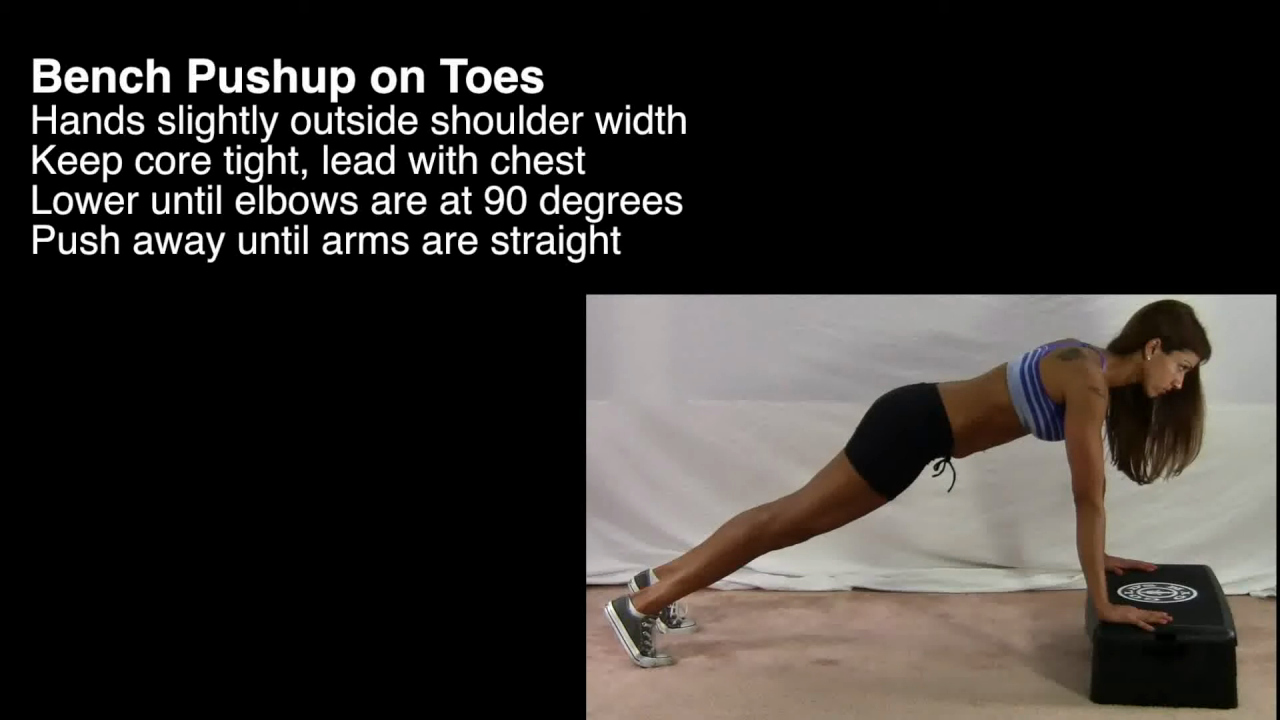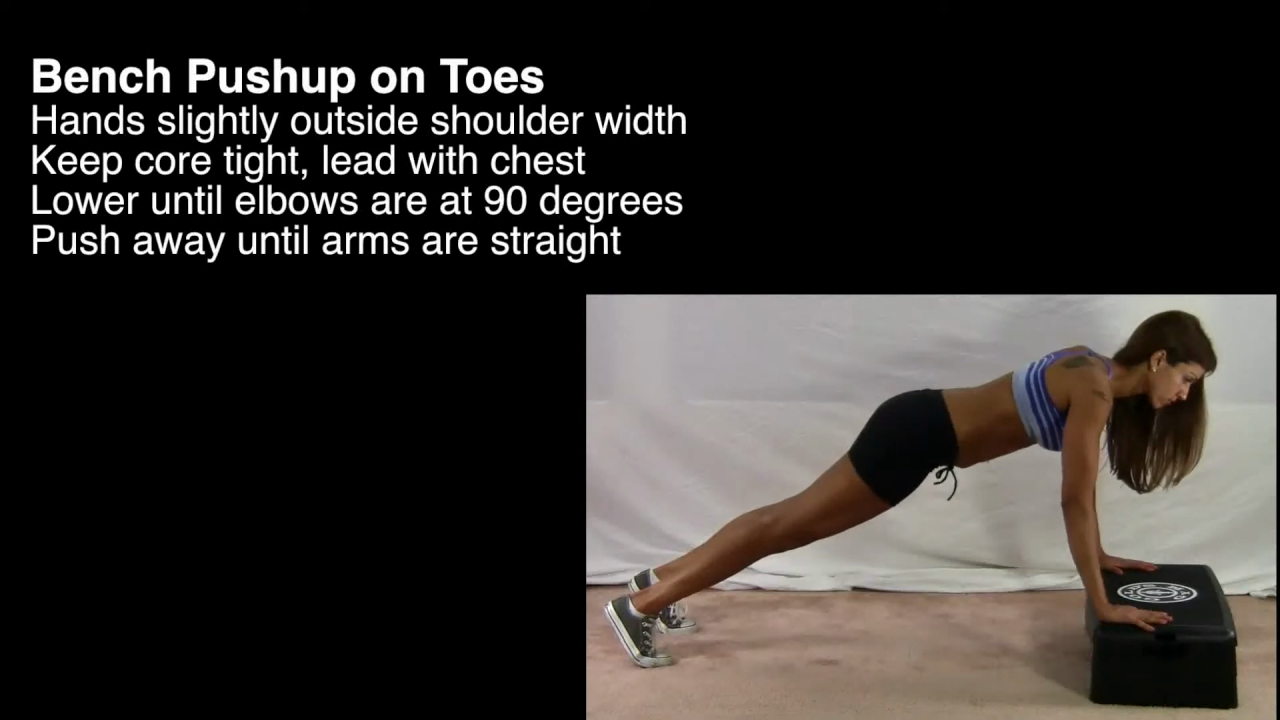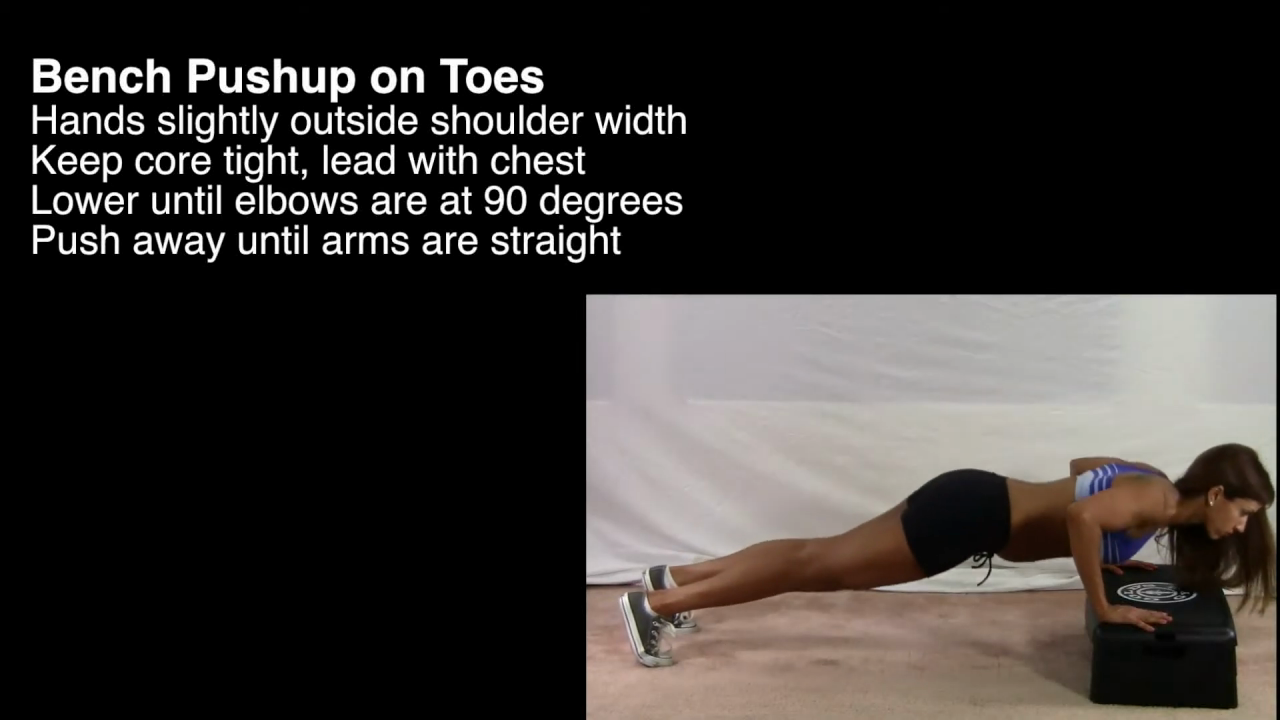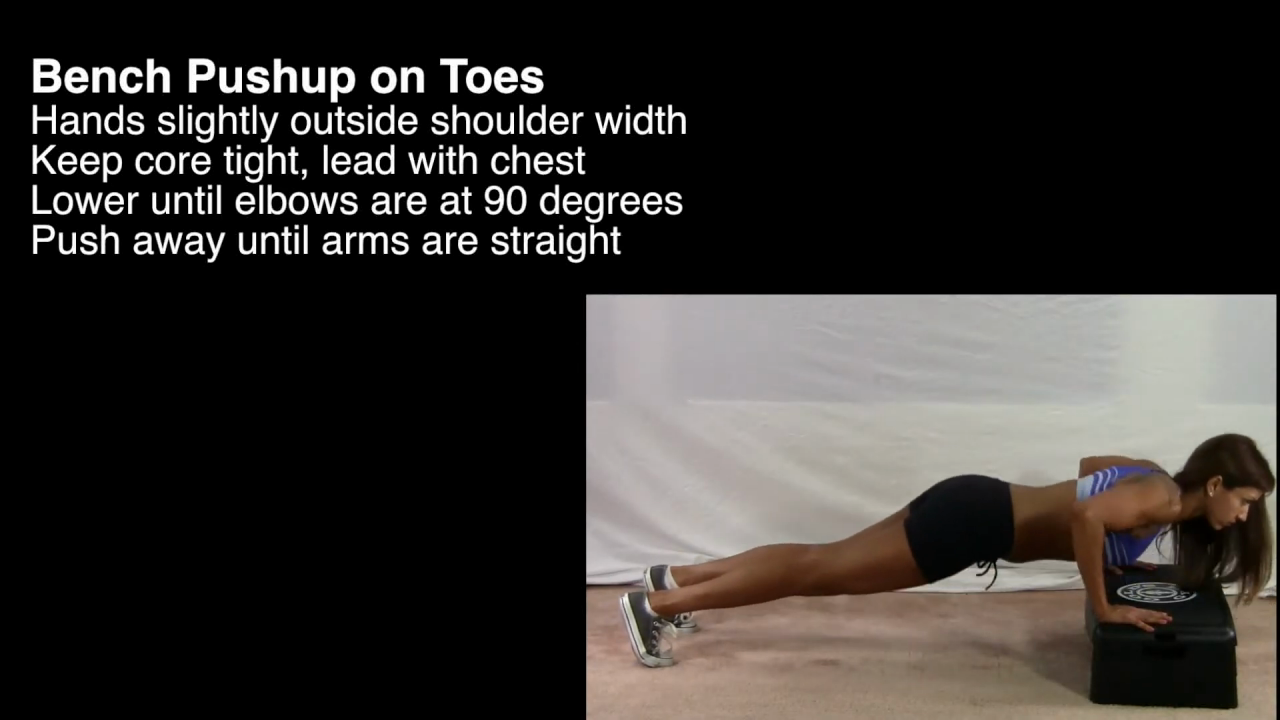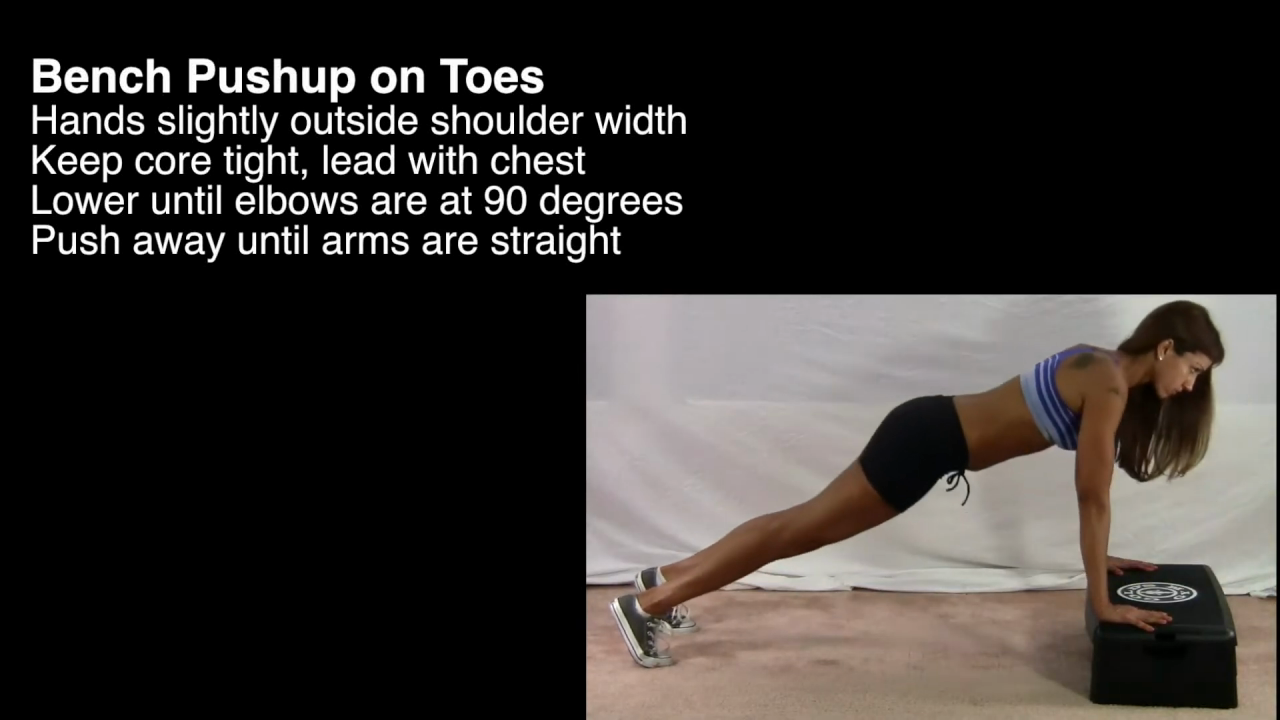
dt=0.7s
person 1, frame 1
left shoulder: (1095, 366)
right shoulder: (1090, 383)
left elbow: (1086, 487)
right elbow: (1089, 497)
left wrist: (1099, 557)
right wrist: (1103, 603)
left hip: (919, 418)
right hip: (913, 427)
left knee: (789, 515)
right knee: (788, 521)
left ankle: (658, 580)
right ankle: (640, 603)
person 1, frame 2
left shoulder: (1100, 374)
right shoulder: (1095, 391)
left elbow: (1078, 491)
right elbow: (1076, 502)
left wrist: (1099, 557)
right wrist: (1102, 604)
left hip: (924, 424)
right hip: (918, 435)
left knee: (789, 519)
right knee: (789, 525)
left ankle: (658, 582)
right ankle: (641, 604)
person 1, frame 3
left shoulder: (1153, 482)
right shoulder: (1155, 502)
right elbow: (1082, 517)
left wrist: (1109, 557)
right wrist: (1102, 607)
left hip: (972, 502)
right hip: (970, 515)
left knee: (821, 557)
right knee: (819, 565)
left ankle: (671, 578)
right ankle: (655, 603)
person 1, frame 4
left shoulder: (1157, 477)
right shoulder: (1161, 500)
right elbow: (1084, 515)
left wrist: (1109, 555)
right wrist: (1103, 608)
left hip: (975, 506)
right hip: (973, 523)
left knee: (822, 560)
right knee: (818, 571)
left ankle: (674, 578)
right ankle: (656, 604)
person 1, frame 5
left shoulder: (1105, 368)
right shoulder: (1110, 385)
left elbow: (1090, 490)
right elbow: (1093, 498)
left wrist: (1099, 557)
right wrist: (1102, 603)
left hip: (932, 429)
right hip: (928, 441)
left knee: (800, 523)
right knee: (798, 532)
left ankle: (663, 580)
right ankle: (645, 604)
